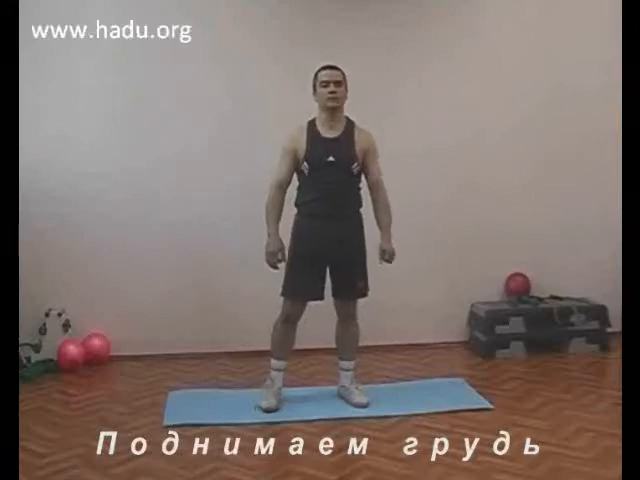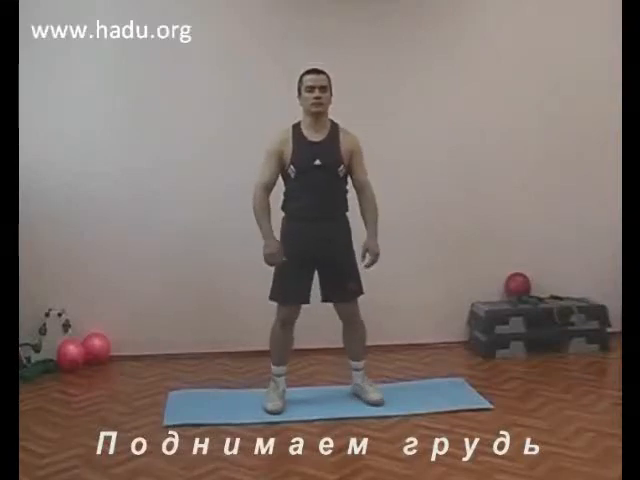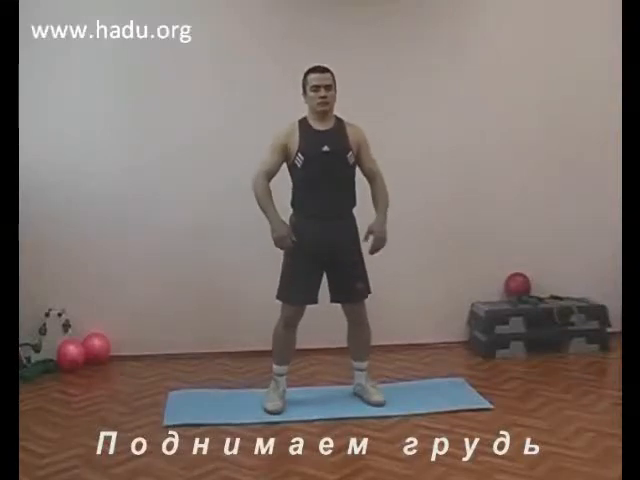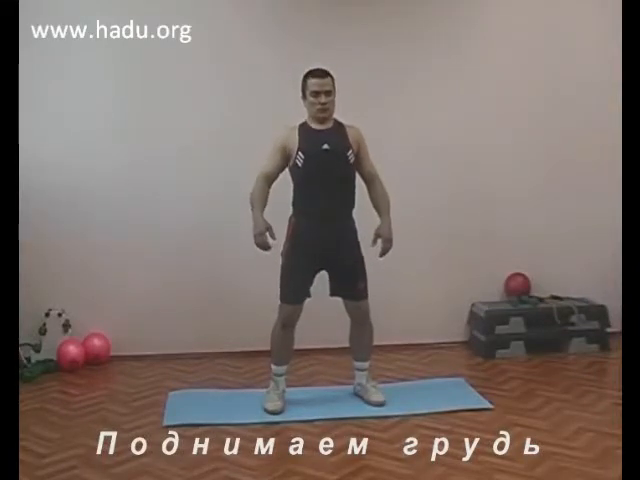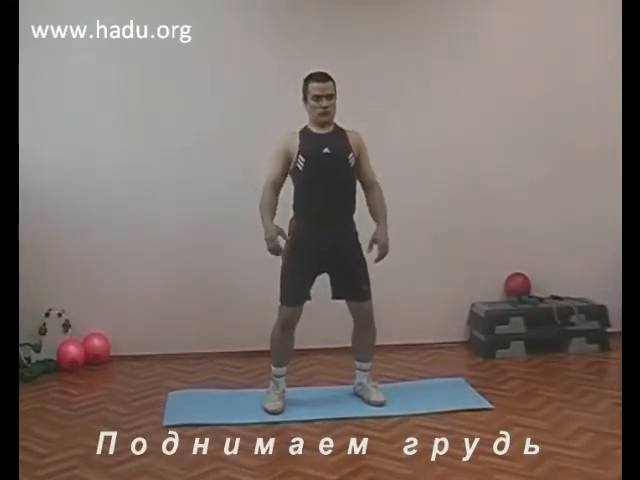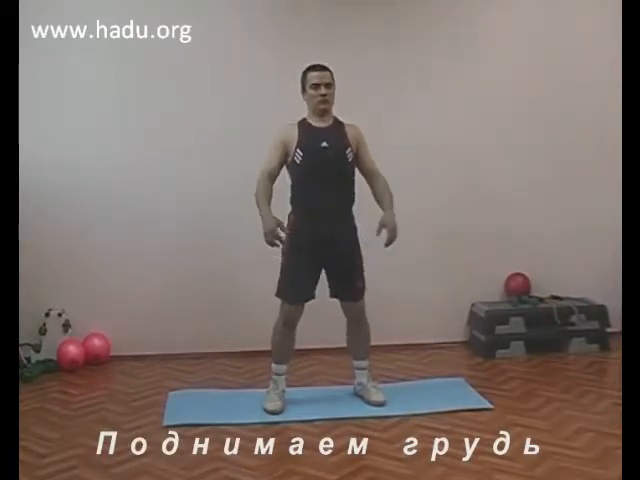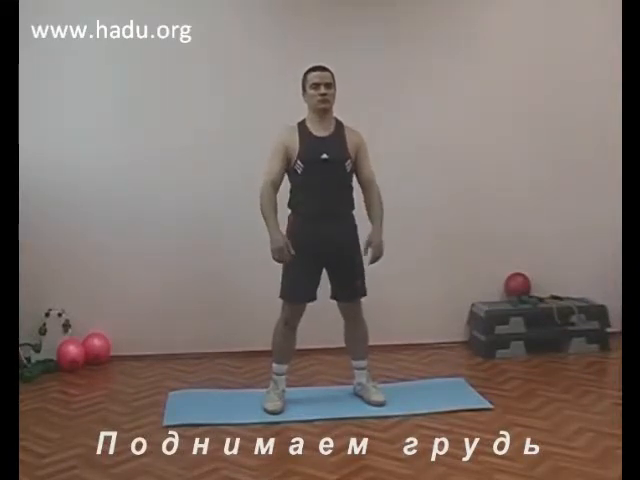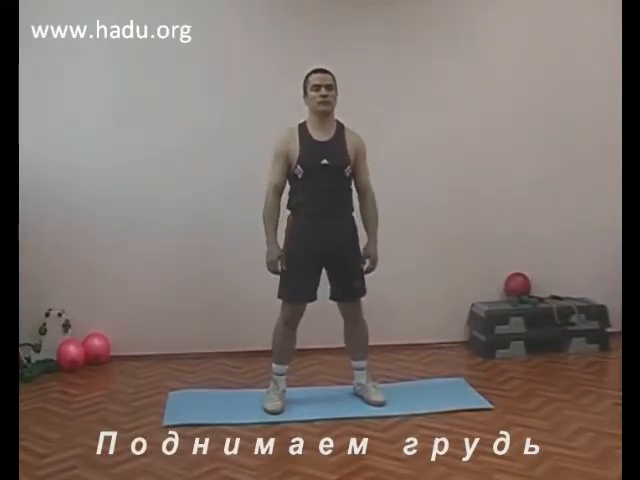
dt=0.5s
person 1, frame 1
left shoulder: (362, 138)
right shoulder: (298, 137)
left elbow: (377, 188)
right elbow: (278, 187)
left wrist: (386, 235)
right wrist: (272, 235)
left hip: (349, 232)
right hip: (308, 231)
left knee: (348, 311)
right knee: (290, 312)
left ankle: (346, 381)
right ankle: (274, 381)
person 1, frame 2
left shoulder: (347, 141)
right shoulder: (284, 141)
left elbow: (364, 189)
right elbow: (261, 190)
left wrist: (372, 235)
right wrist: (268, 237)
left hip: (336, 235)
right hip: (296, 235)
left knee: (351, 313)
right knee: (285, 315)
left ankle: (360, 379)
right ankle: (277, 385)
person 1, frame 3
left shoulder: (353, 133)
right shoulder: (290, 135)
left elbow: (375, 178)
right elbow: (261, 178)
left wrist: (381, 218)
right wrist: (275, 221)
left hip: (345, 232)
right hip: (303, 233)
left knee: (357, 312)
right knee: (290, 314)
left ankle: (362, 380)
right ankle: (277, 385)
person 1, frame 4
left shoulder: (352, 135)
right shoulder: (290, 138)
left elbow: (372, 179)
right elbow: (264, 179)
left wrist: (385, 219)
right wrist: (258, 217)
left hip: (344, 234)
right hip: (304, 234)
left knee: (361, 311)
right knee: (288, 314)
left ankle: (362, 381)
right ankle: (277, 386)
person 1, frame 5
left shoulder: (353, 140)
right shoulder: (291, 143)
left elbow: (370, 185)
right elbow: (271, 186)
left wrist: (381, 225)
right wrist: (268, 224)
left hip: (345, 238)
right hip: (304, 239)
left knee: (364, 313)
right knee: (287, 316)
left ankle: (363, 380)
right ankle: (276, 385)
person 1, frame 6
left shoulder: (351, 133)
right shoulder: (290, 134)
left elbow: (373, 175)
right elbow: (265, 178)
left wrist: (389, 211)
right wrist: (266, 215)
left hip: (343, 233)
right hip: (302, 234)
left knee: (356, 311)
right knee: (289, 313)
left ankle: (363, 380)
right ankle: (276, 386)
person 1, frame 7
left shoulder: (352, 138)
right shoulder: (289, 138)
left elbow: (369, 186)
right elbow: (269, 187)
left wrist: (377, 229)
right wrist: (274, 232)
left hip: (344, 234)
right hip: (303, 235)
left knee: (353, 311)
right knee: (290, 313)
left ankle: (362, 380)
right ankle: (277, 385)
person 1, frame 8
left shoulder: (353, 141)
right shoulder: (289, 141)
left elbow: (366, 193)
right elbow: (273, 194)
left wrist: (372, 241)
right wrist: (271, 243)
left hip: (343, 234)
right hip: (302, 234)
left knee: (353, 311)
right knee: (290, 313)
left ankle: (362, 380)
right ankle: (276, 386)
